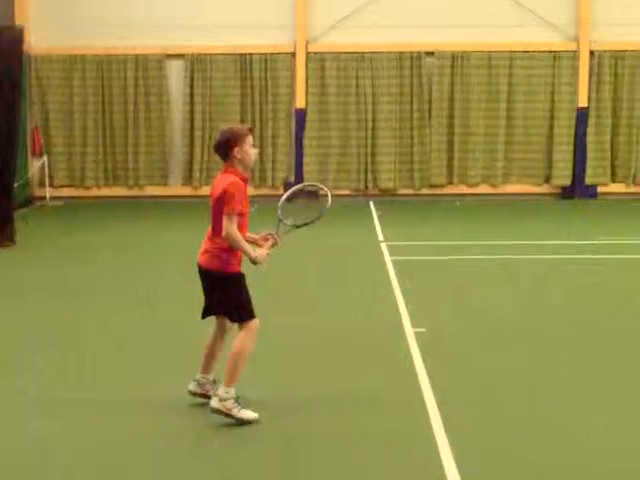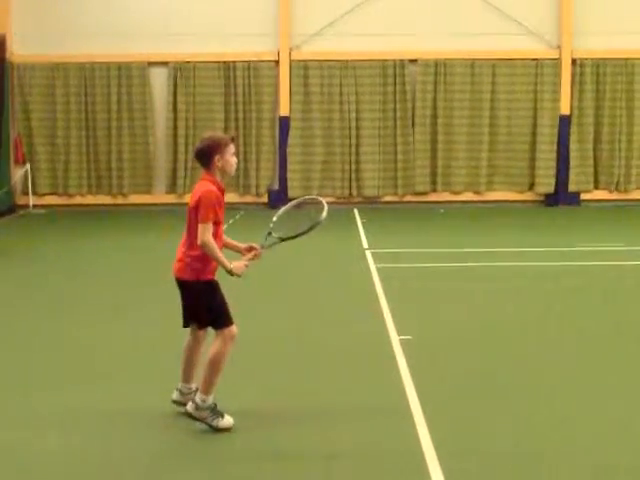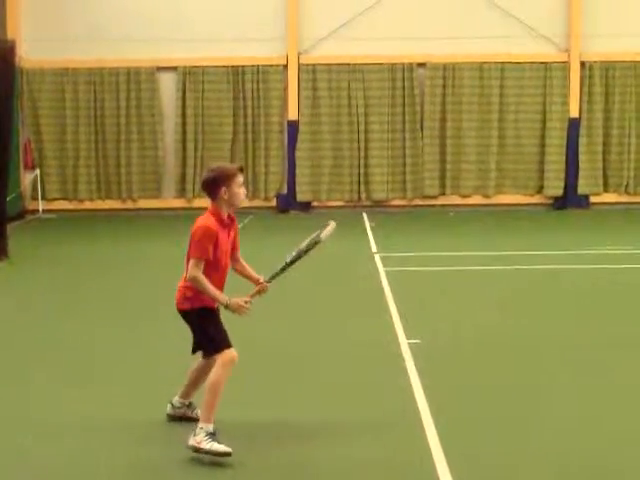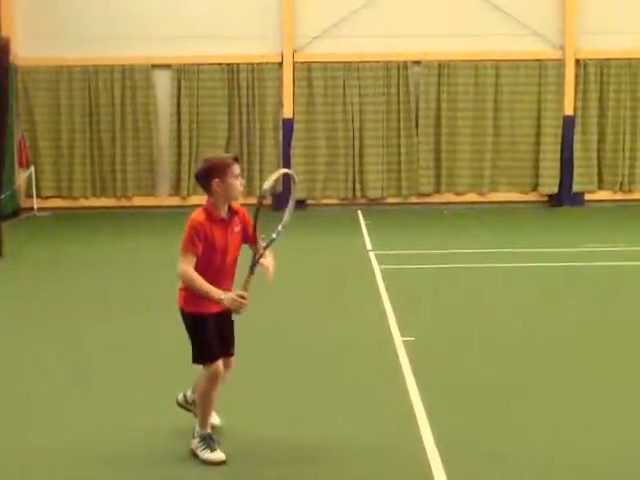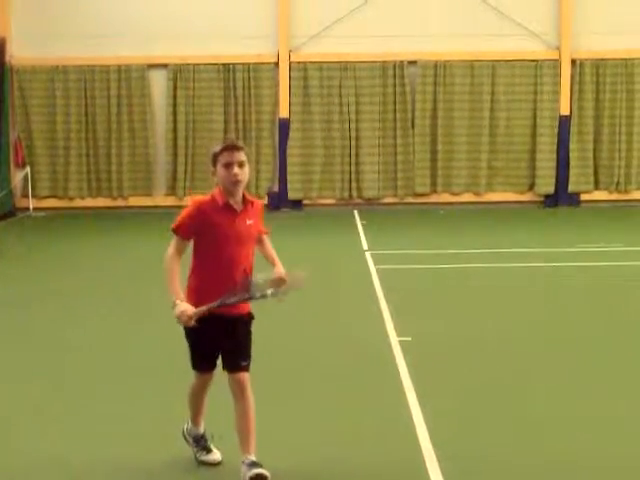
dt=1s
person 1, frame 1
left shoulder: (223, 180)
right shoulder: (234, 185)
right elbow: (228, 232)
left wrist: (254, 239)
right wrist: (253, 254)
left hip: (211, 262)
right hip: (223, 265)
left knee: (223, 324)
right knee: (249, 325)
left ankle: (203, 381)
right ankle: (226, 397)
person 1, frame 2
left shoulder: (207, 189)
right shoulder: (209, 193)
right elbow: (204, 240)
left wrist: (239, 248)
right wrist: (229, 266)
left hip: (189, 271)
right hip: (198, 273)
left knee: (198, 331)
right knee: (227, 332)
left ankle: (185, 391)
right ankle: (203, 403)
person 1, frame 3
left shoulder: (229, 222)
right shoulder: (207, 227)
left elbow: (235, 259)
right elbow: (194, 275)
left wrist: (256, 279)
right wrist: (227, 302)
left hip: (204, 301)
right hip: (195, 301)
left knee: (212, 357)
right knee: (227, 357)
left ankle: (180, 404)
right ankle: (203, 433)
person 1, frame 4
left shoulder: (240, 215)
right shoulder: (198, 222)
left elbow: (260, 247)
right elbow: (184, 271)
left wrist: (266, 260)
right wrist: (222, 296)
left hip: (222, 303)
right hip: (197, 305)
left knee: (226, 363)
right knee: (214, 368)
left ankle: (191, 397)
right ankle: (201, 436)
person 1, frame 5
left shoulder: (255, 207)
right shoulder: (200, 208)
right elbow: (173, 254)
left wrist: (276, 266)
right wrist: (179, 300)
left hip: (238, 310)
right hip: (201, 310)
left knee: (241, 382)
right knee: (204, 376)
right ankle: (195, 431)
